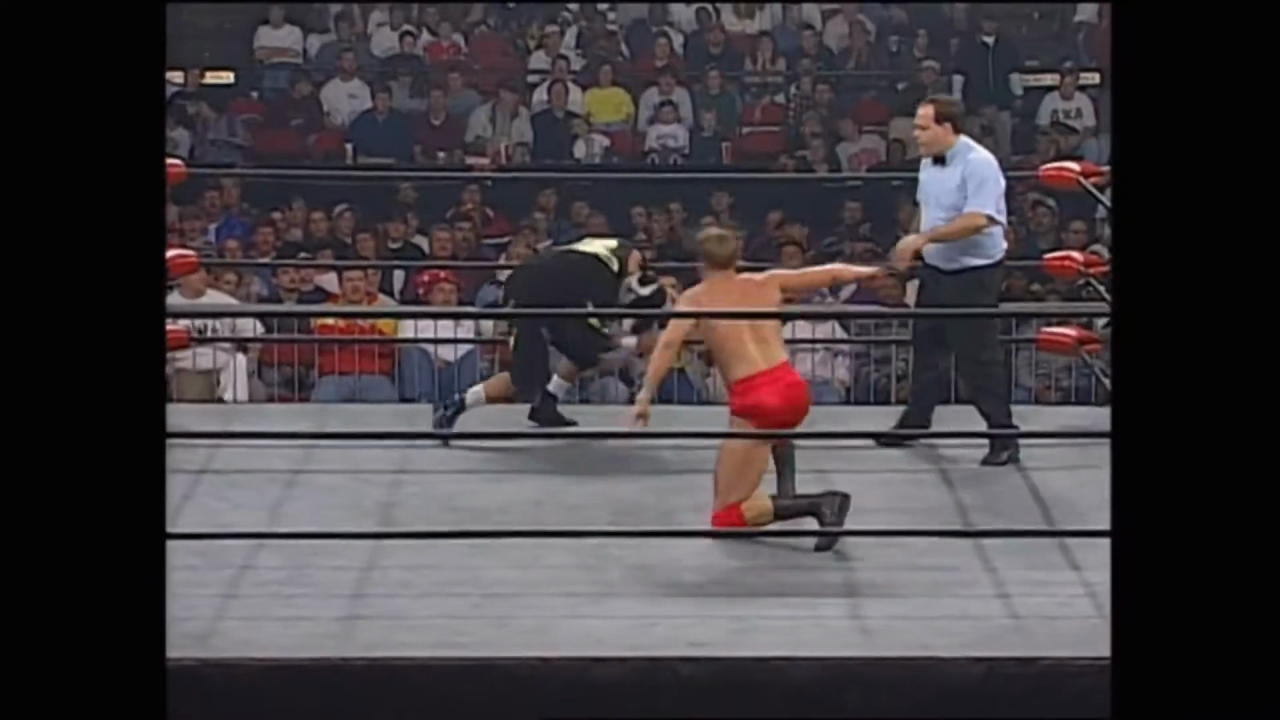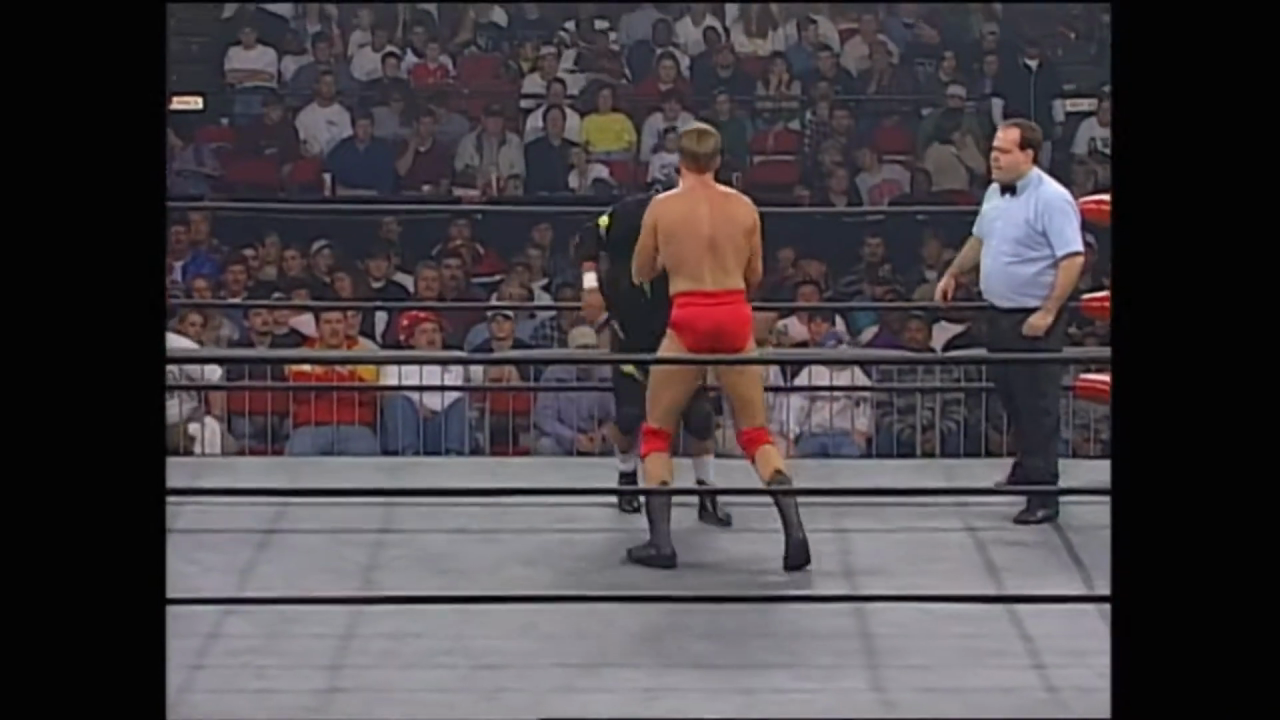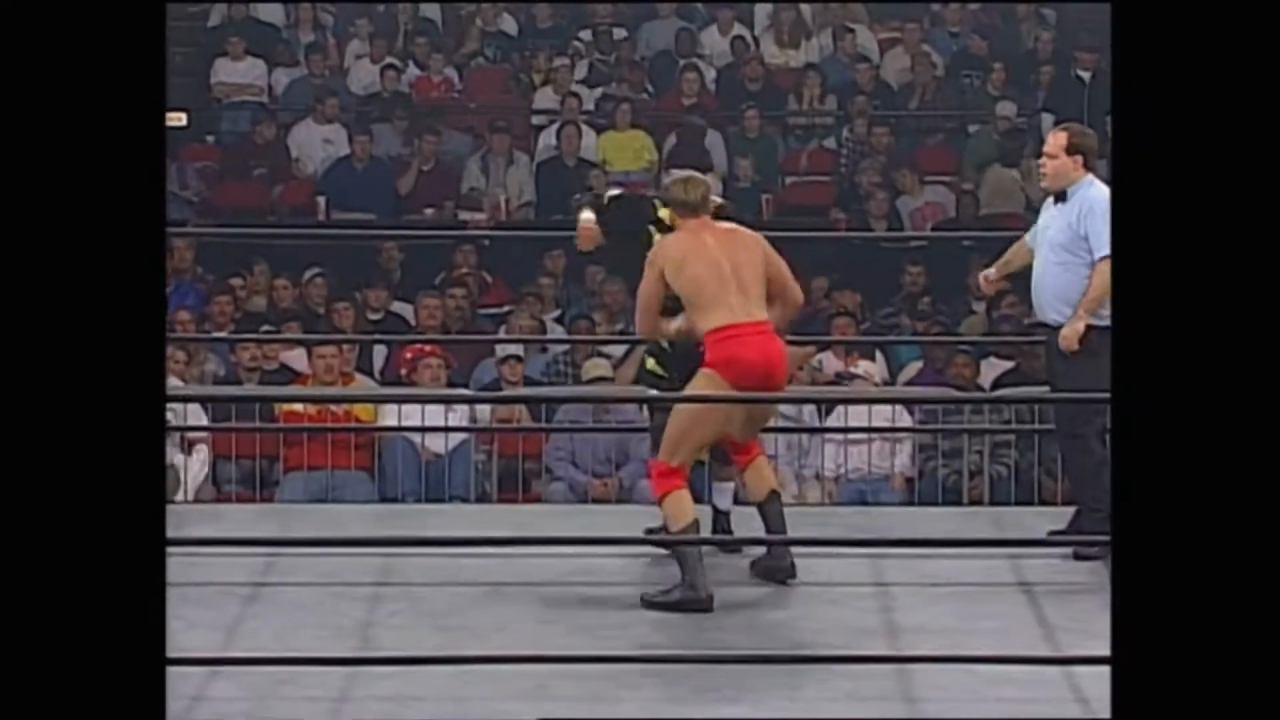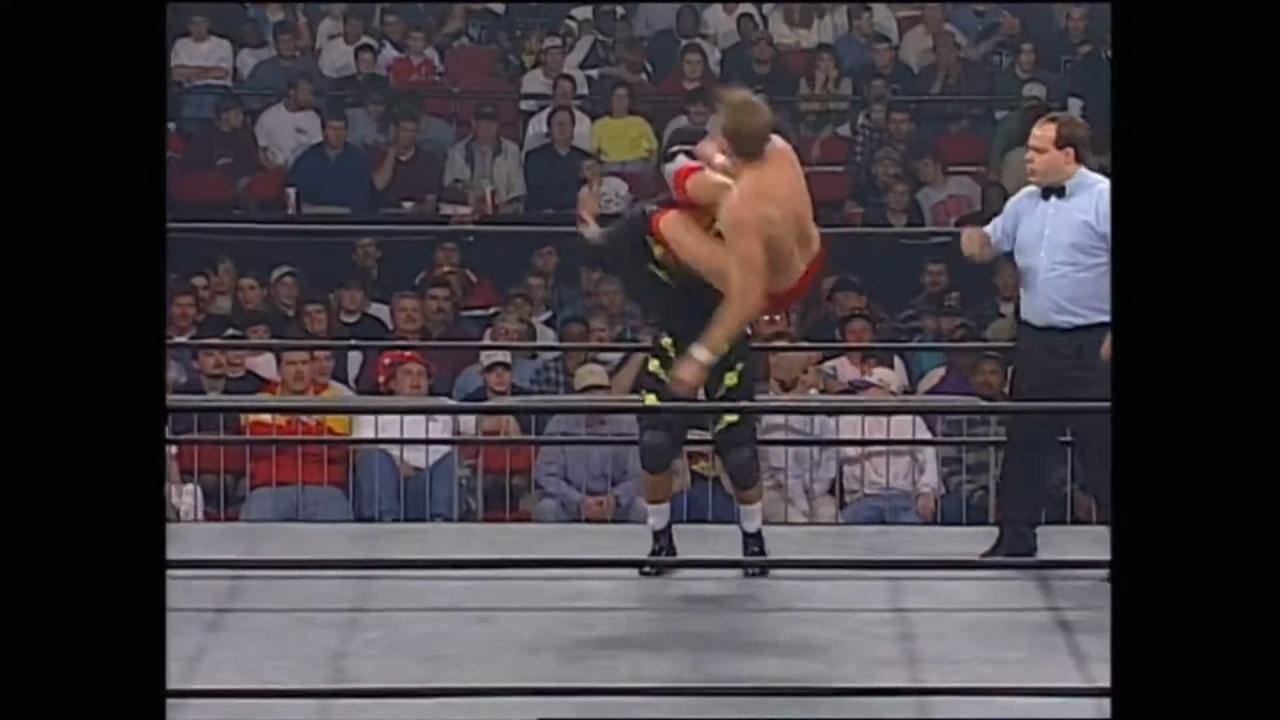
dt=0.7s
person 1, frame 1
left shoulder: (979, 164)
right shoulder: (929, 163)
left elbow: (976, 220)
left wrist: (922, 239)
right wrist: (913, 246)
left hip: (975, 275)
right hip: (934, 272)
left knee: (979, 358)
right knee: (926, 350)
left ankle: (1004, 438)
right ankle: (914, 421)
person 1, frame 2
left shoulder: (1051, 198)
right shoulder: (995, 192)
left elbow: (1072, 260)
left wrist: (1048, 312)
right wrist: (952, 274)
left hip: (1034, 318)
right hip: (999, 313)
left knee: (1037, 403)
right knee: (1011, 397)
left ankle: (1043, 493)
right ankle: (1028, 467)
person 1, frame 3
left shoulder: (1098, 202)
right shoulder: (1053, 204)
left elbow: (1106, 267)
right elbow: (1029, 244)
left wrist: (1079, 317)
right wrist: (999, 269)
left hip: (1088, 336)
right hip: (1062, 334)
left knee: (1081, 429)
right knee: (1071, 429)
left ankle: (1100, 524)
right ankle: (1090, 514)
person 1, frame 4
right shoulder: (1024, 202)
right elbow: (989, 244)
left wrist: (1115, 331)
right wrist: (975, 241)
left hip: (1089, 346)
right hip: (1035, 339)
left knee: (1100, 446)
right knee: (1025, 442)
person 2, frame 1
left shoulder: (695, 298)
right shoulder: (767, 283)
left elbow: (668, 344)
right elbow: (828, 273)
left wrist: (643, 397)
right wrist: (863, 271)
left hip: (757, 405)
right hip: (797, 392)
left knee: (727, 516)
left ankle: (818, 505)
right ankle: (787, 497)
person 2, frame 2
left shoulder: (661, 206)
right shoulder: (744, 206)
left elbow: (640, 274)
left hip: (688, 324)
right hip: (735, 320)
left knee: (656, 433)
right knee: (756, 434)
left ankle: (660, 542)
right ankle: (794, 531)
person 2, frame 3
left shoulder: (666, 249)
right shoulder: (750, 239)
left elbow: (645, 326)
right elbow: (794, 298)
left wrist: (676, 324)
left hip: (729, 360)
right hip: (773, 353)
left knee: (667, 471)
right knee: (744, 445)
left ankle: (694, 585)
right ankle: (780, 556)
person 2, frame 4
left shoulder: (745, 214)
right shoulder: (780, 149)
left elbow: (746, 300)
left wrist: (700, 358)
right wrist: (719, 162)
left hip: (772, 290)
person 3, frame 1
left shoulder: (620, 252)
right shoulder: (597, 279)
right elbow: (589, 338)
right wrist: (633, 342)
left hip: (545, 290)
right hip: (528, 297)
left knee: (586, 355)
left ankle: (545, 406)
right ankle: (457, 406)
person 3, frame 2
right shoulder: (637, 211)
right elbow: (590, 235)
right wrist: (590, 285)
right hip: (630, 325)
left knee: (698, 411)
right knee: (631, 412)
left ankle: (705, 494)
right ankle: (626, 477)
person 3, frame 3
right shoulder: (644, 208)
right elbow: (593, 204)
right wrist: (588, 223)
right hip: (666, 341)
right knee: (666, 429)
left ankle: (722, 519)
person 3, frame 4
right shoulder: (646, 218)
right elbow: (608, 252)
right wrist: (592, 231)
left hip: (726, 346)
right hip: (672, 345)
left knee: (739, 454)
right knee: (654, 446)
right ankle: (661, 541)
